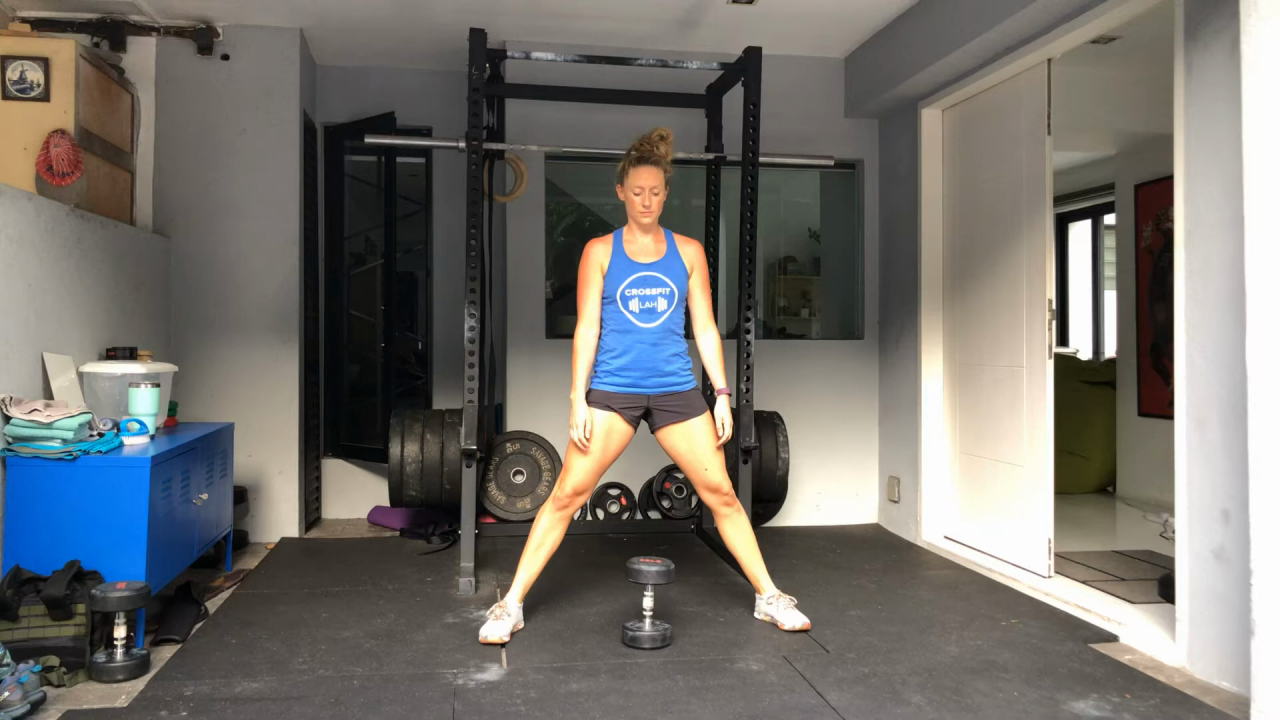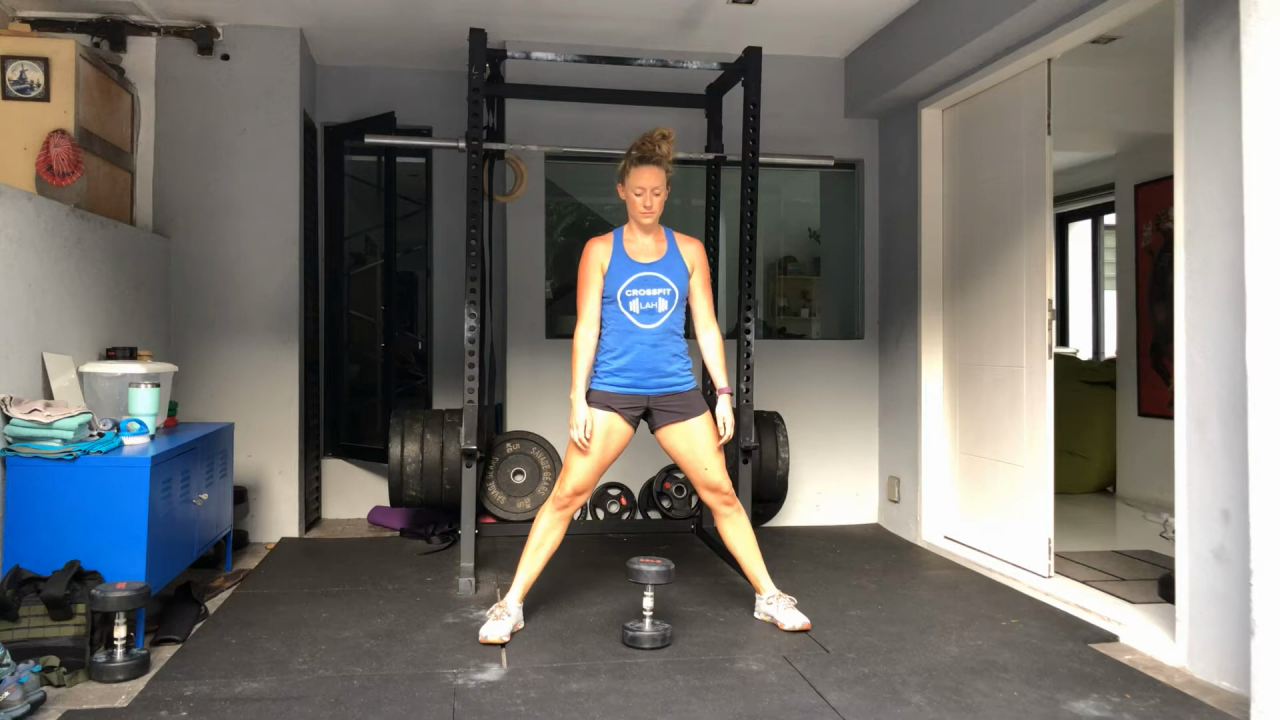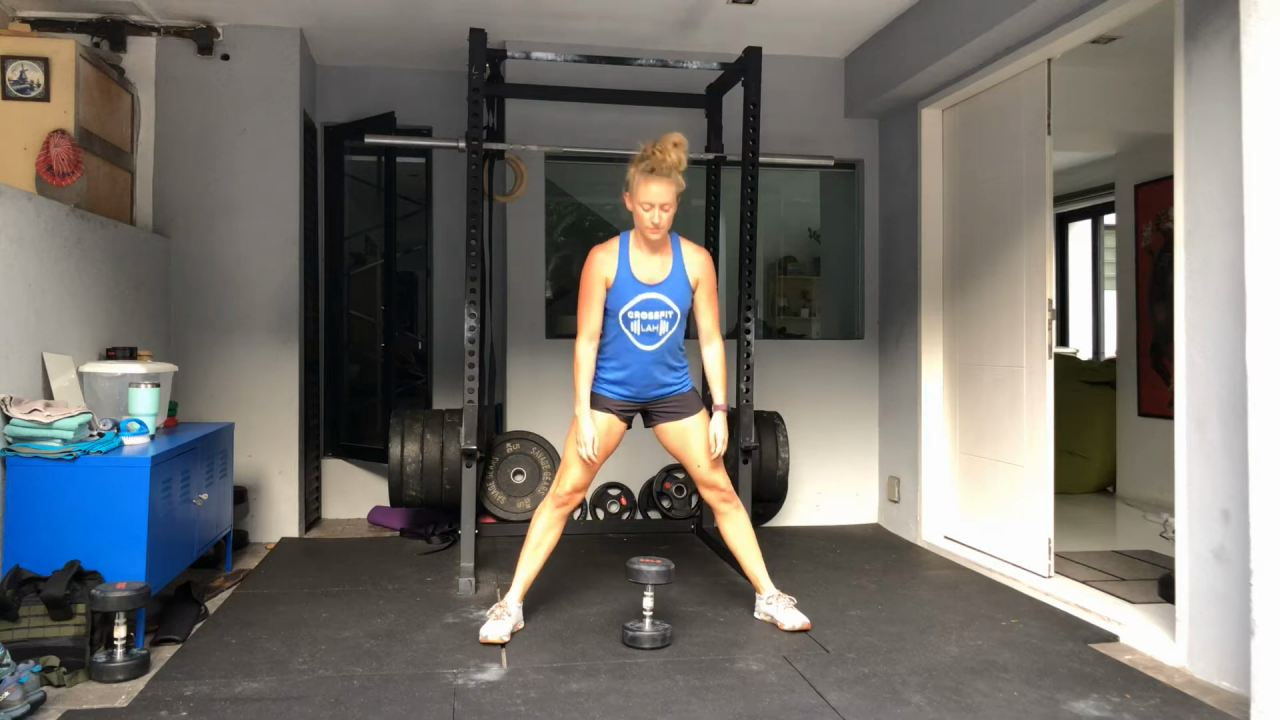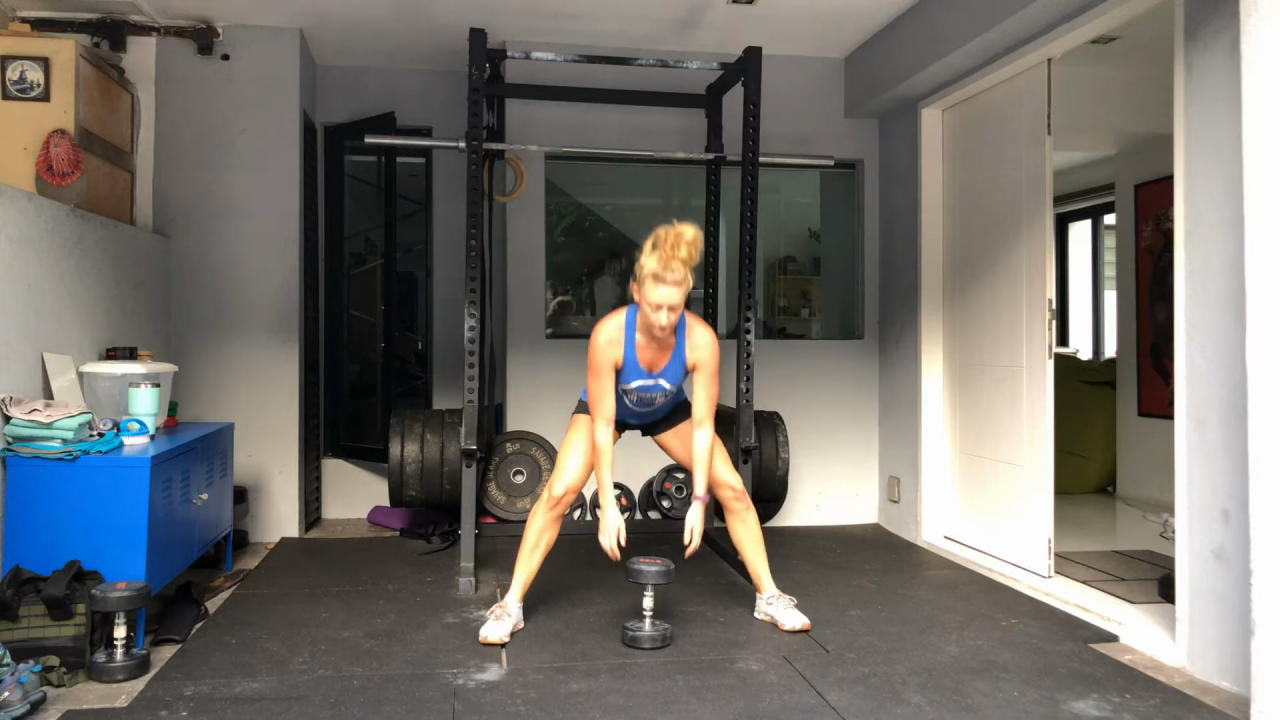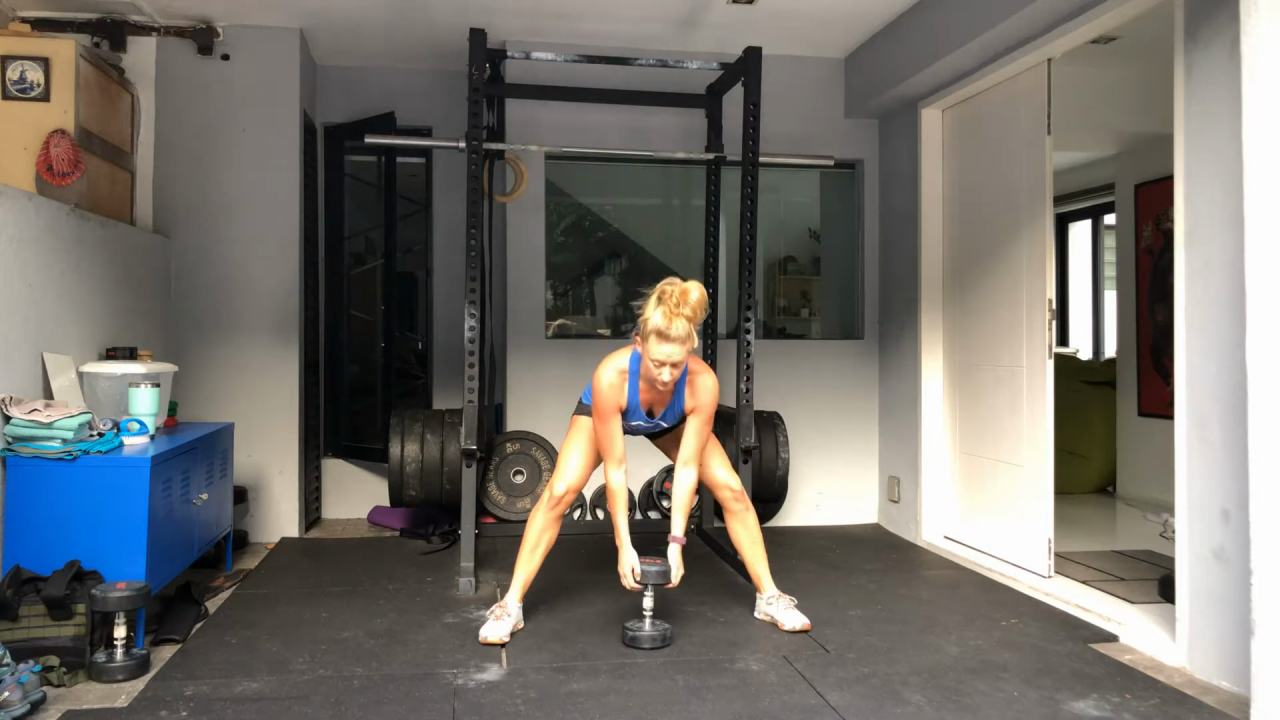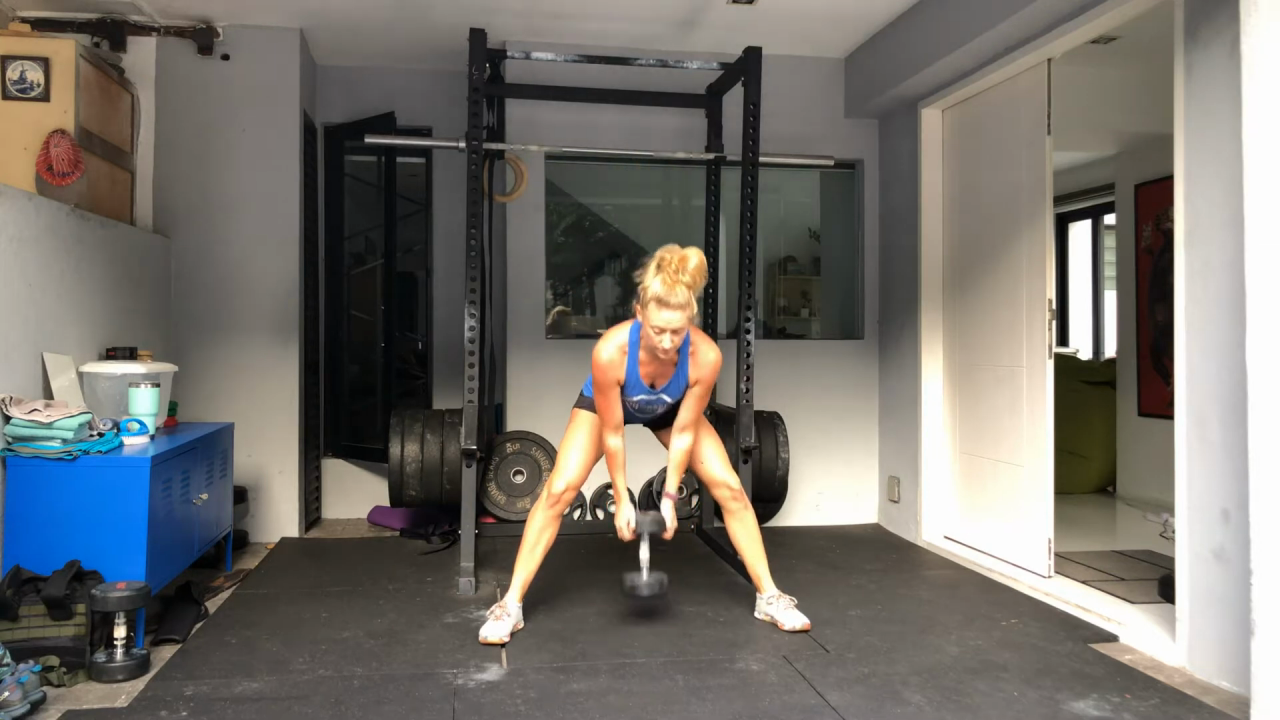
dt=0.4s
person 1, frame 1
left shoulder: (688, 251)
right shoulder: (600, 251)
left elbow: (705, 327)
right elbow: (587, 328)
left wrist: (722, 394)
right wrist: (578, 398)
left hip: (676, 390)
right hip: (613, 390)
left knee: (720, 493)
right knee: (568, 494)
left ankle: (769, 597)
right ankle: (510, 604)
person 1, frame 2
left shoulder: (689, 250)
right shoulder: (600, 250)
left elbow: (706, 325)
right elbow: (587, 328)
left wrist: (723, 393)
right wrist: (578, 398)
left hip: (676, 391)
right hip: (612, 390)
left knee: (721, 493)
right knee: (568, 494)
left ankle: (769, 596)
right ankle: (510, 604)
person 1, frame 3
left shoulder: (696, 260)
right shoulder: (604, 259)
left elbow: (711, 341)
right elbow: (586, 342)
left wrist: (720, 410)
right wrist: (583, 417)
left hip: (673, 393)
right hip: (609, 392)
left knee: (720, 490)
right knee: (565, 492)
left ankle: (769, 596)
right ankle: (511, 604)
person 1, frame 4
left shoulder: (701, 339)
right shoulder: (609, 333)
left elbow: (703, 425)
right elbow: (602, 424)
left wrist: (699, 500)
right wrist: (607, 505)
left hip: (669, 413)
right hip: (606, 408)
left knee: (731, 488)
right knee: (559, 492)
left ankle: (769, 596)
right ankle: (510, 604)
person 1, frame 5
left shoulder: (703, 383)
right shoulder: (611, 376)
left elbow: (687, 468)
right elbow: (615, 468)
left wrist: (676, 541)
right wrist: (624, 545)
left hip: (672, 422)
right hip: (602, 413)
left knee: (731, 489)
right knee: (560, 492)
left ankle: (768, 597)
right ankle: (511, 605)
person 1, frame 6
left shoulder: (706, 355)
right shoulder: (610, 350)
left elbow: (685, 430)
right elbow: (613, 432)
left wrist: (669, 497)
right wrist: (622, 500)
left hip: (671, 410)
right hip: (605, 404)
left knee: (729, 487)
right knee: (559, 489)
left ankle: (768, 596)
right ankle: (510, 604)
